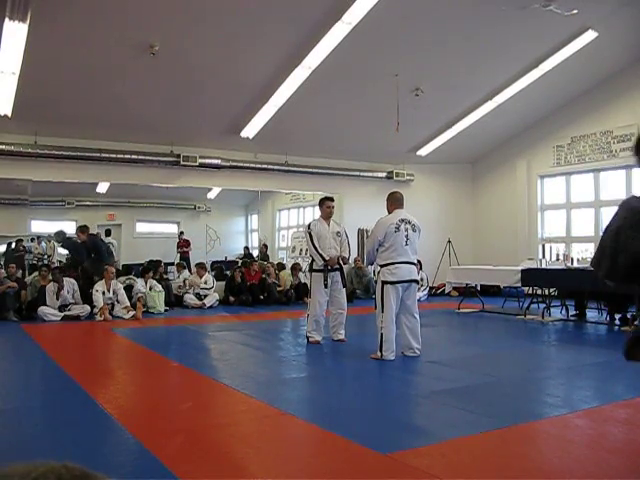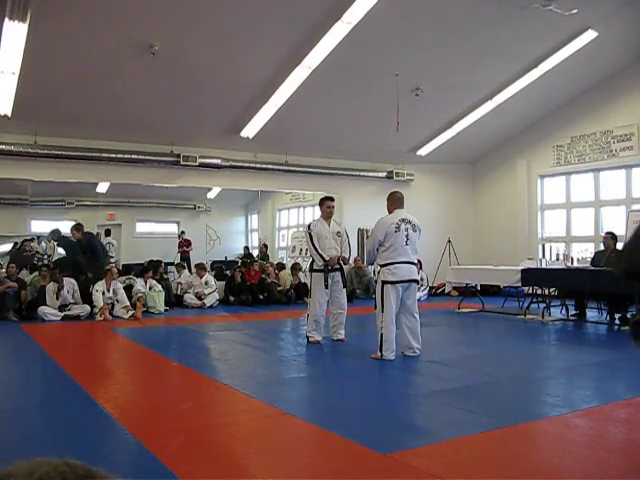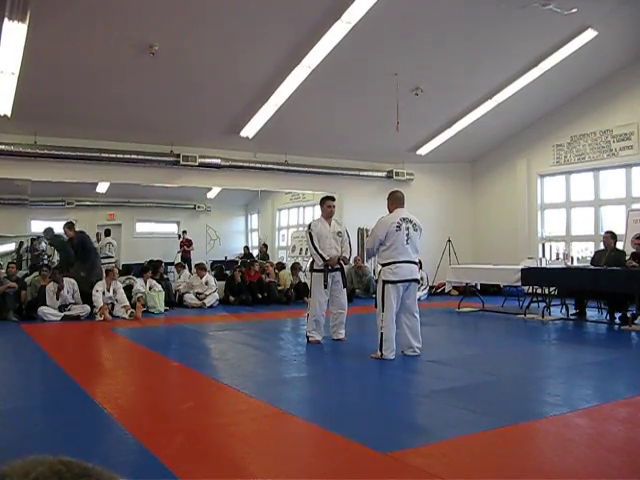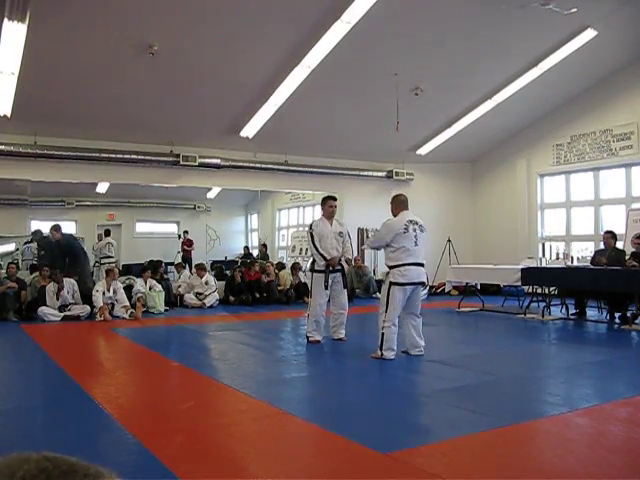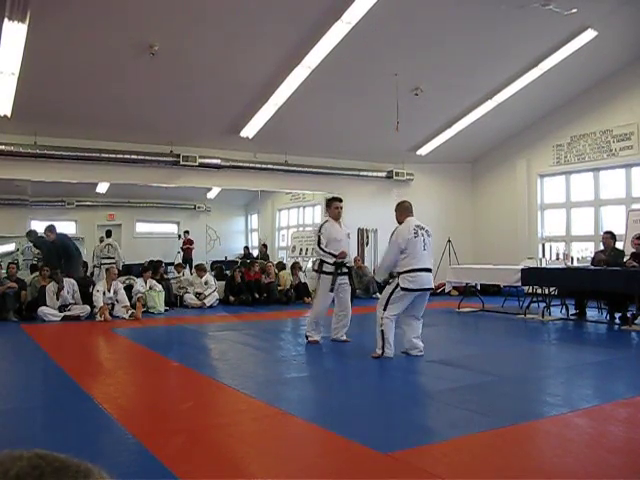
dt=0.2s
person 1, frame 1
left shoulder: (385, 222)
right shoulder: (415, 223)
left elbow: (371, 247)
left wrist: (370, 262)
left hip: (391, 272)
right hip: (411, 271)
left knee: (387, 314)
right knee: (410, 312)
left ankle: (386, 352)
right ankle: (412, 348)
person 1, frame 2
left shoulder: (385, 222)
right shoulder: (415, 223)
left elbow: (371, 247)
left wrist: (370, 261)
left hip: (391, 272)
right hip: (411, 271)
left knee: (387, 314)
right knee: (410, 313)
left ankle: (386, 352)
right ankle: (413, 348)
person 1, frame 3
left shoulder: (386, 221)
right shoulder: (416, 222)
left elbow: (370, 246)
left wrist: (370, 254)
left hip: (393, 272)
right hip: (412, 271)
left knee: (387, 313)
right knee: (410, 312)
left ankle: (385, 352)
right ankle: (413, 348)
person 1, frame 4
left shoulder: (392, 223)
right shoulder: (420, 224)
left elbow: (374, 243)
left wrist: (369, 241)
left hip: (401, 273)
right hip: (419, 273)
left knee: (389, 313)
right knee: (412, 313)
left ankle: (386, 351)
right ankle: (416, 347)
person 1, frame 5
left shoulder: (402, 230)
right shoulder: (426, 230)
left elbow: (390, 257)
left wrist: (379, 274)
left hip: (409, 279)
right hip: (426, 279)
left knee: (385, 310)
right knee: (412, 315)
left ankle: (385, 350)
right ankle: (415, 348)
person 2, frame 1
left shoulder: (339, 227)
right shoulder: (313, 226)
left elbow: (345, 244)
right elbow: (313, 247)
left wrist: (345, 256)
right wrist: (327, 260)
left hip: (337, 269)
right hip: (320, 269)
left knee: (340, 304)
right knee: (317, 305)
left ankle: (338, 333)
right ankle: (314, 335)
person 2, frame 2
left shoulder: (339, 227)
right shoulder: (313, 226)
left elbow: (346, 244)
right elbow: (313, 247)
left wrist: (345, 257)
right wrist: (327, 260)
left hip: (337, 270)
right hip: (320, 269)
left knee: (340, 304)
right knee: (317, 304)
left ankle: (338, 333)
right ankle: (314, 335)
person 2, frame 3
left shoulder: (340, 226)
right shoulder: (314, 226)
left elbow: (346, 243)
right elbow: (313, 247)
left wrist: (345, 256)
right wrist: (326, 260)
left hip: (338, 269)
right hip: (320, 269)
left knee: (340, 304)
right knee: (317, 304)
left ankle: (338, 333)
right ankle: (314, 334)
person 2, frame 4
left shoulder: (341, 226)
right shoulder: (315, 225)
left elbow: (347, 244)
right elbow: (314, 247)
left wrist: (348, 257)
right wrist: (327, 259)
left hip: (338, 269)
right hip: (321, 269)
left knee: (340, 303)
right knee: (318, 304)
left ankle: (337, 332)
right ankle: (313, 334)
person 2, frame 5
left shoulder: (343, 227)
right shoulder: (326, 227)
right elbow: (319, 248)
left wrist: (347, 258)
right wrist: (336, 255)
left hip: (342, 270)
right hip: (327, 269)
left knee: (345, 306)
right knee: (321, 304)
left ankle: (338, 334)
right ankle: (312, 334)
